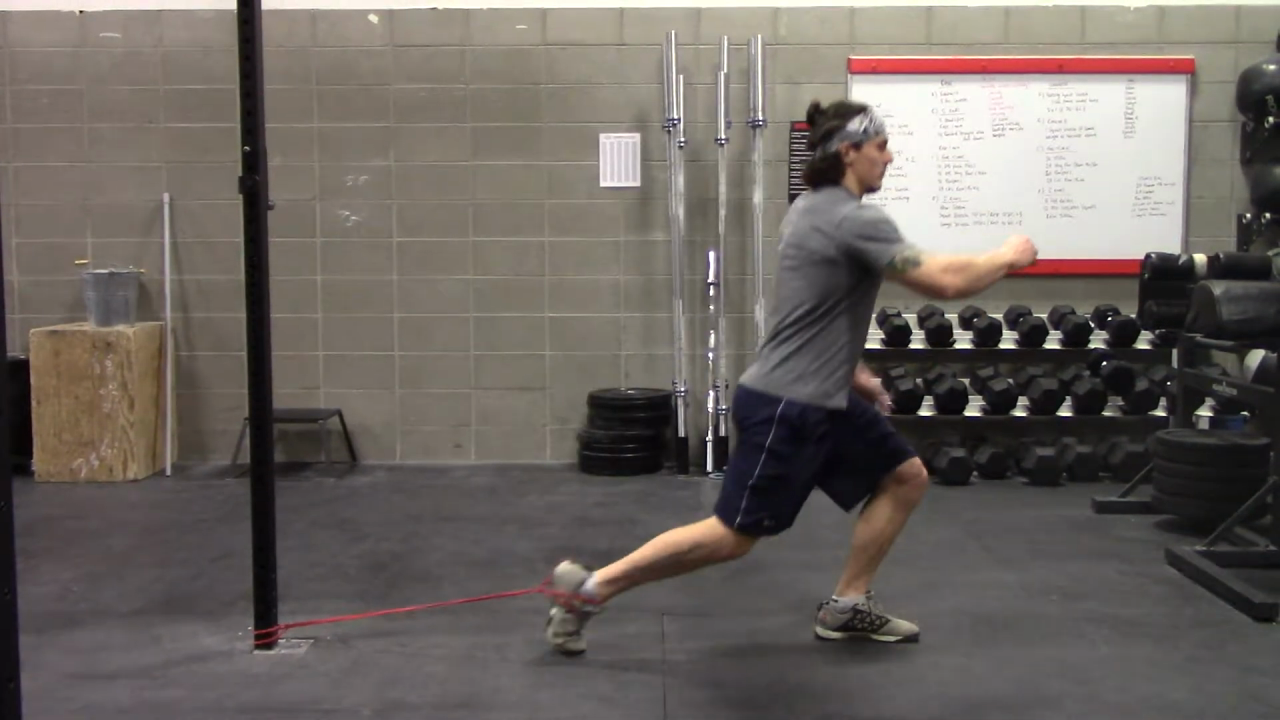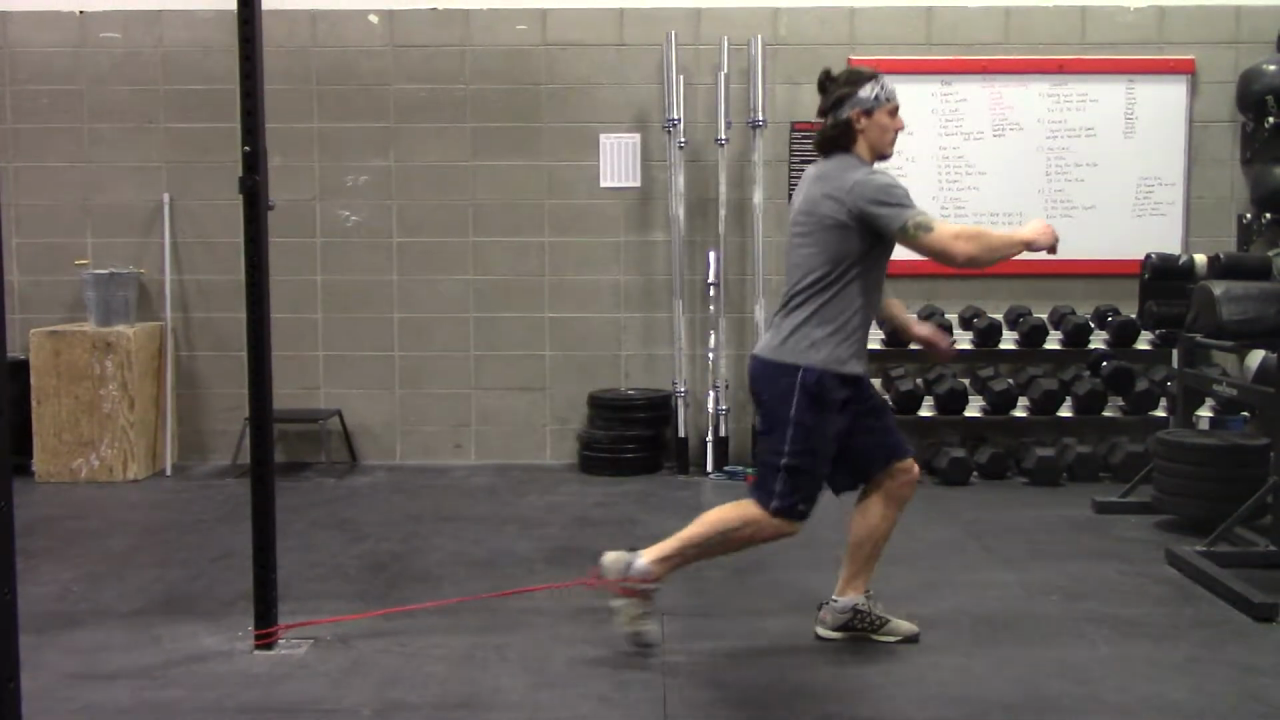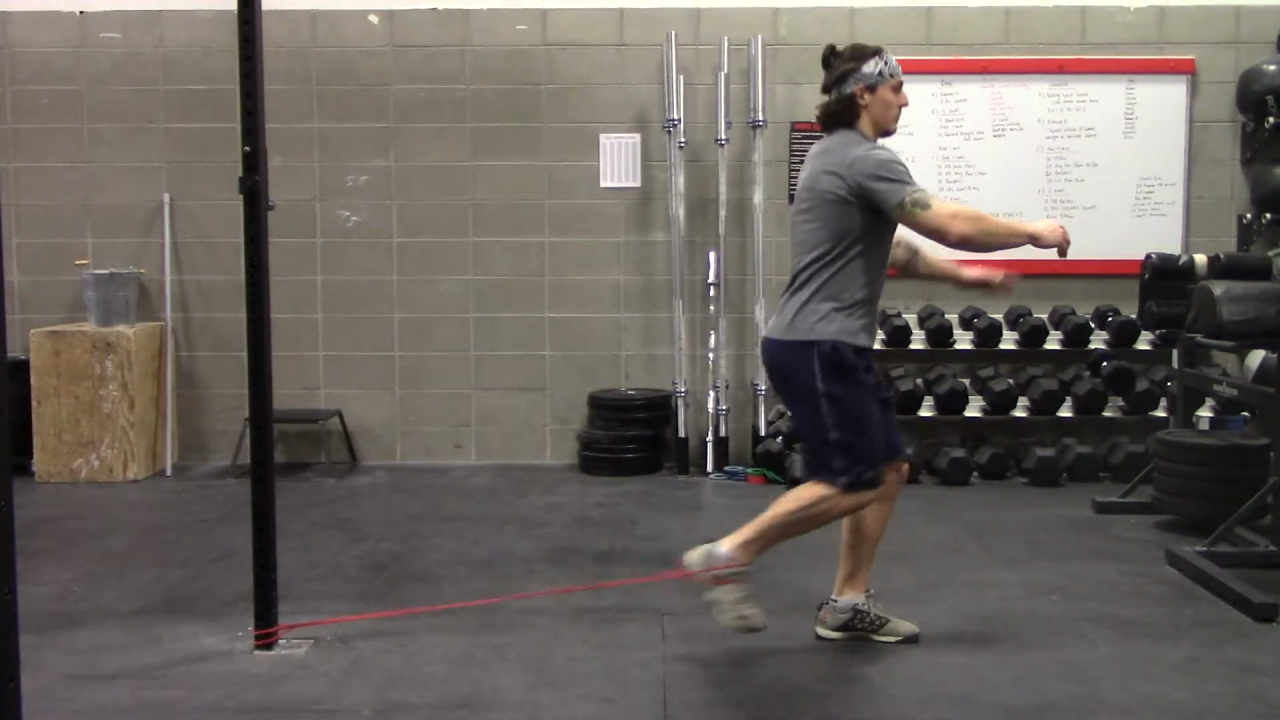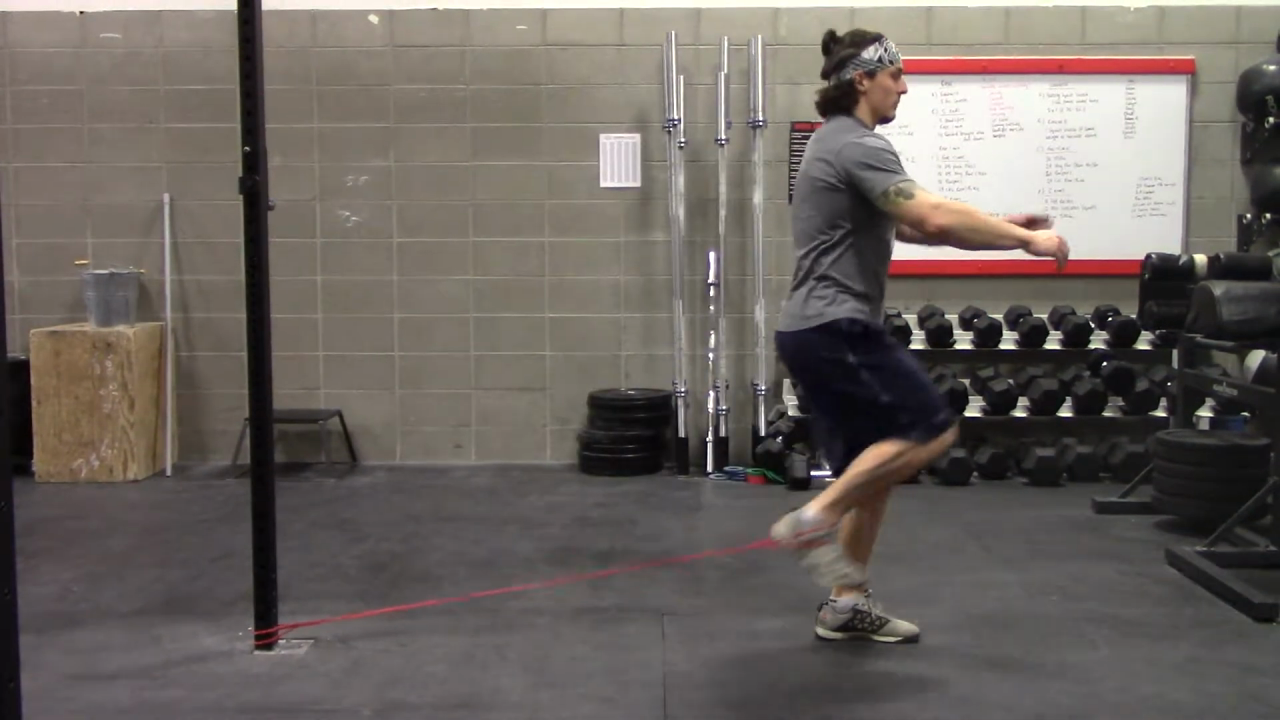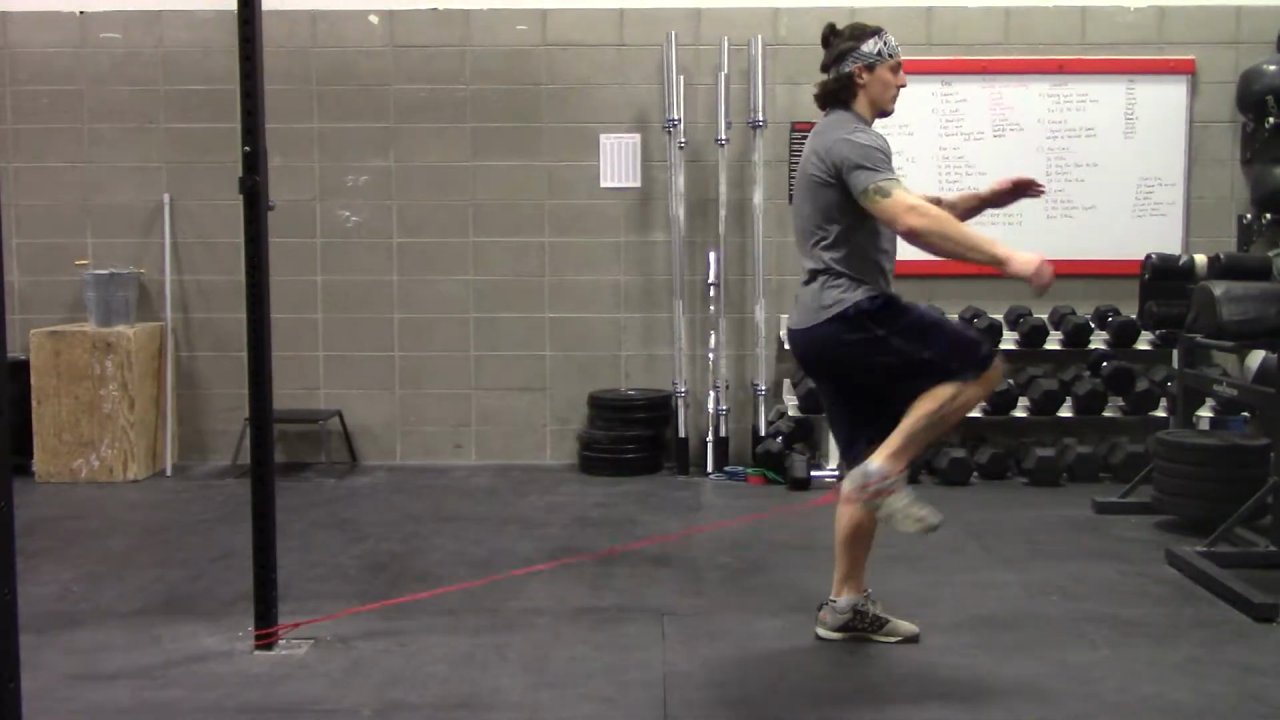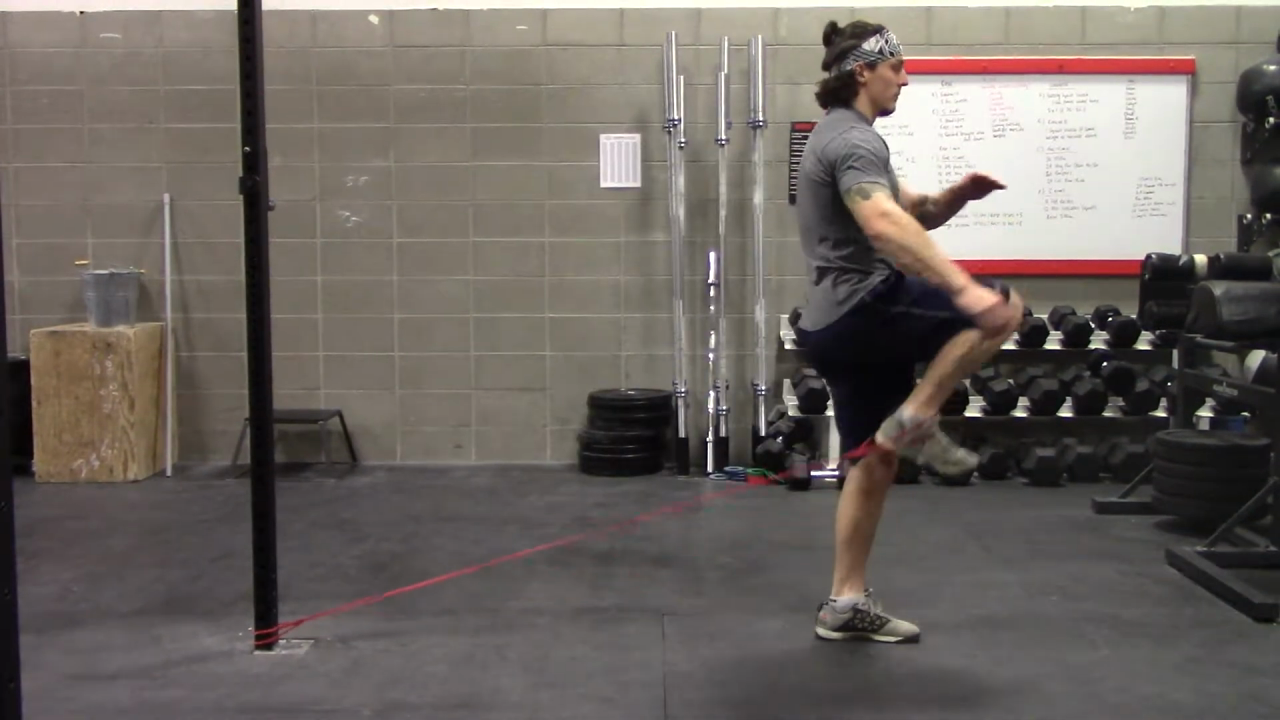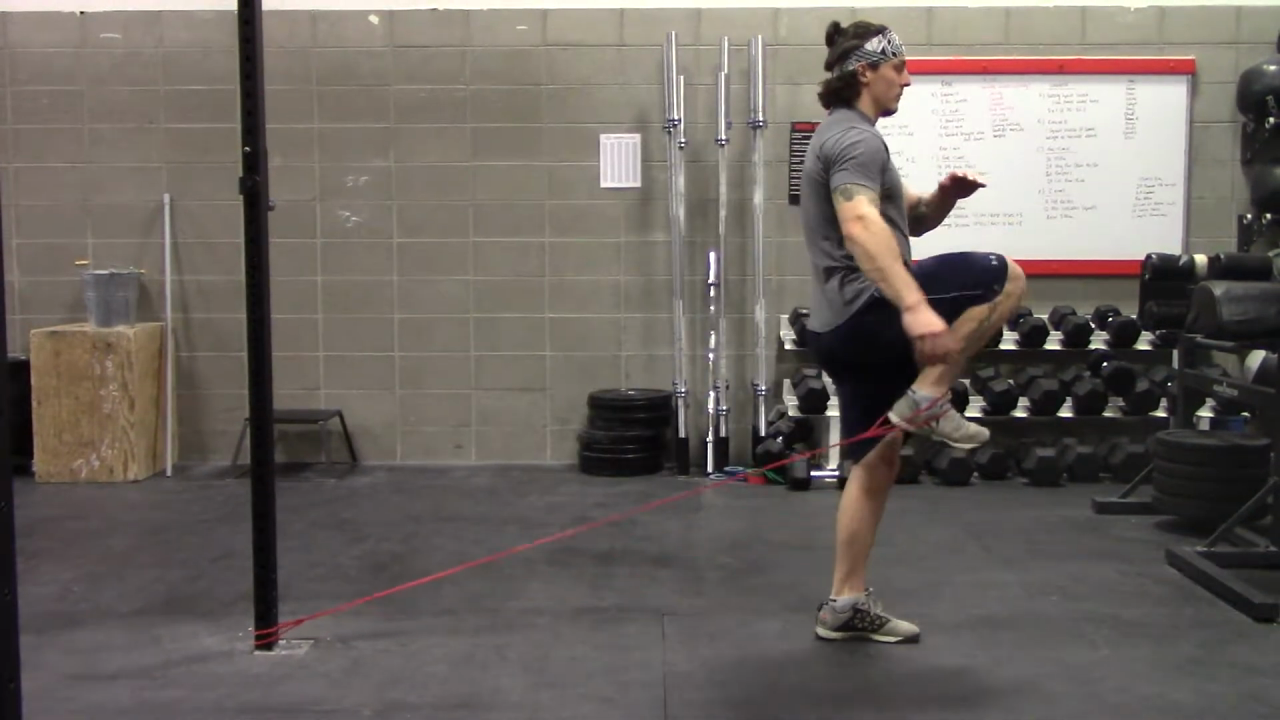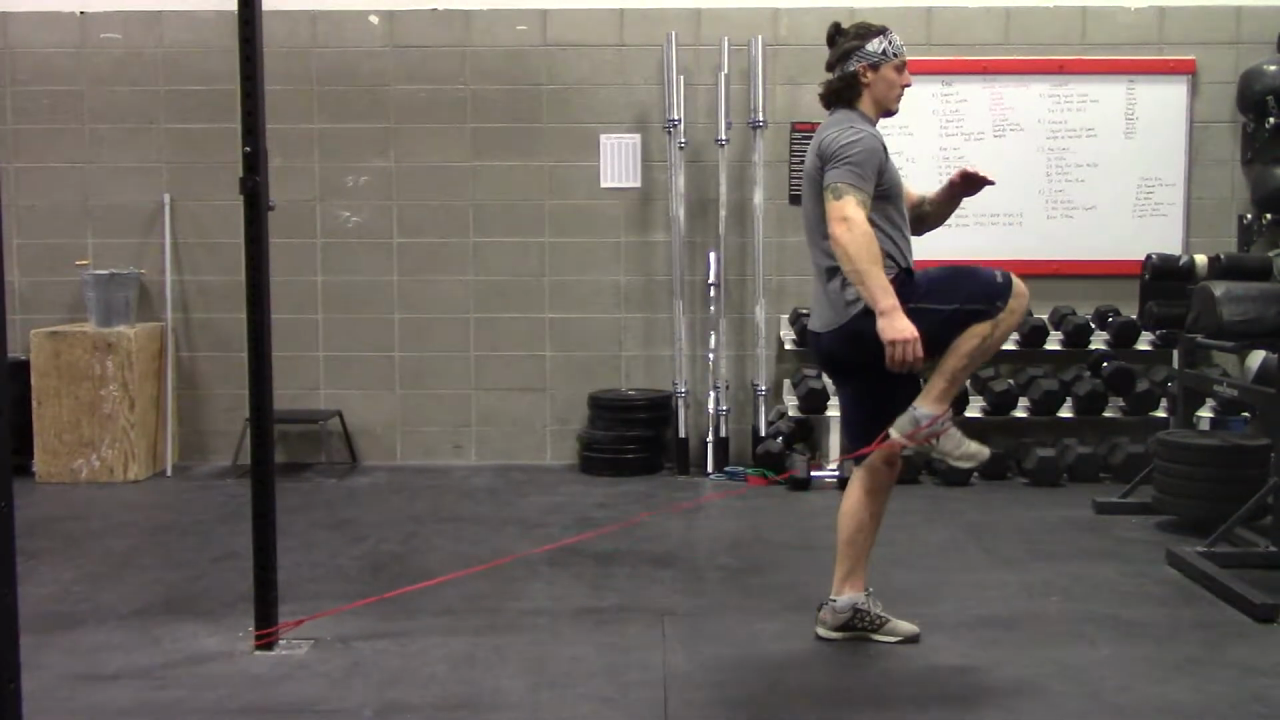
dt=0.1s
person 1, frame 1
left shoulder: (813, 209)
right shoulder: (855, 219)
right elbow: (944, 280)
left wrist: (855, 371)
right wrist: (1008, 258)
left hip: (818, 397)
right hip: (787, 405)
left knee: (906, 477)
right knee: (732, 535)
left ankle: (847, 605)
right ankle: (587, 587)
person 1, frame 2
left shoulder: (828, 177)
right shoulder: (863, 185)
right elbow: (955, 249)
left wrist: (910, 325)
right wrist: (1026, 237)
left hip: (828, 368)
right hip: (802, 372)
left knee: (898, 474)
right knee: (778, 512)
left ankle: (847, 605)
right ankle: (641, 570)
person 1, frame 3
left shoulder: (839, 155)
right shoulder: (863, 159)
left elbow: (884, 248)
right elbow: (951, 226)
left wrist: (961, 275)
right wrist: (1035, 232)
left hip: (826, 344)
right hip: (817, 348)
left knee: (888, 472)
right knee: (852, 485)
left ankle: (847, 604)
right ankle: (727, 557)
person 1, frame 4
left shoulder: (841, 142)
right shoulder: (859, 145)
left elbow: (916, 224)
right elbow: (931, 218)
left wrist: (1005, 225)
right wrist: (1027, 240)
left hip: (823, 331)
right hip: (833, 330)
left knee: (871, 474)
right knee: (929, 437)
left ankle: (845, 606)
right ankle: (815, 521)
person 1, frame 5
left shoulder: (841, 136)
right shoulder: (852, 139)
left elbow: (907, 215)
right elbow: (910, 219)
left wrist: (985, 199)
right wrist: (1006, 257)
left hip: (829, 323)
right hip: (846, 317)
left knee: (870, 466)
right knee: (981, 366)
left ankle: (846, 605)
right ankle: (884, 472)
person 1, frame 6
left shoulder: (844, 136)
right shoulder: (853, 138)
left elbow: (908, 215)
right elbow: (886, 226)
left wrist: (954, 196)
right wrist: (962, 291)
left hip: (840, 325)
right hip: (863, 309)
left knee: (875, 464)
right knee: (1000, 308)
left ankle: (846, 606)
right ankle: (915, 417)
person 1, frame 7
left shoulder: (848, 136)
right shoulder: (853, 137)
left elbow: (907, 218)
right elbow: (861, 226)
left wrist: (944, 195)
right wrist: (914, 306)
left hip: (847, 325)
right hip: (868, 310)
left knee: (876, 463)
right knee: (1003, 280)
left ankle: (846, 605)
right ankle: (925, 400)
person 1, frame 8
left shoulder: (850, 138)
right shoulder: (853, 136)
left elbow: (908, 217)
right elbow: (847, 228)
left wrist: (951, 191)
right wrist: (890, 311)
left hip: (847, 327)
right hip: (868, 317)
left knee: (877, 465)
right knee: (1007, 295)
left ankle: (845, 604)
right ankle: (924, 418)
